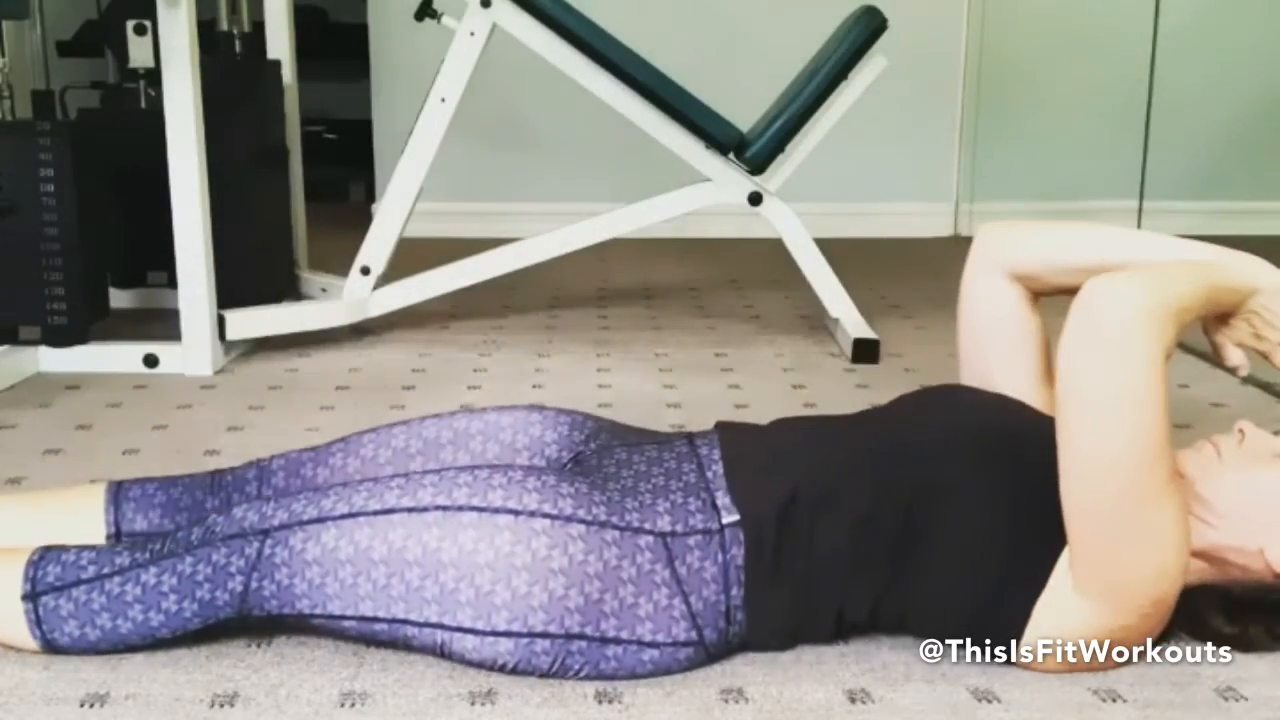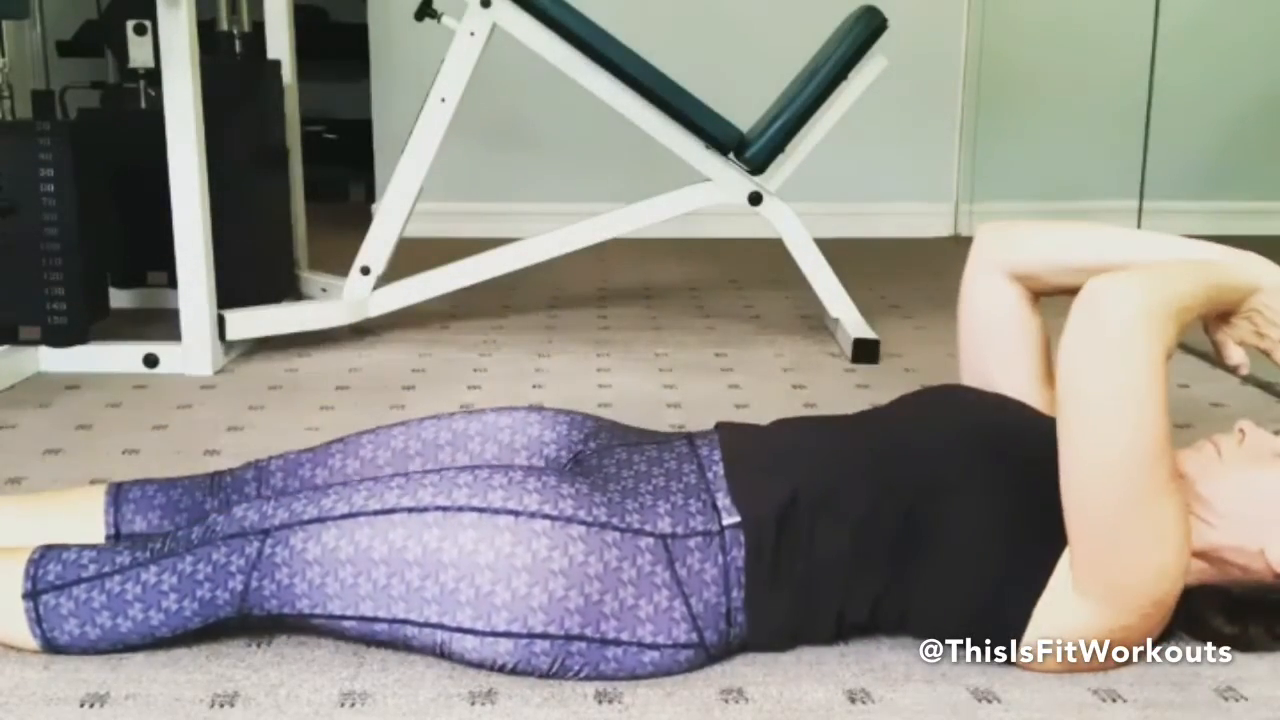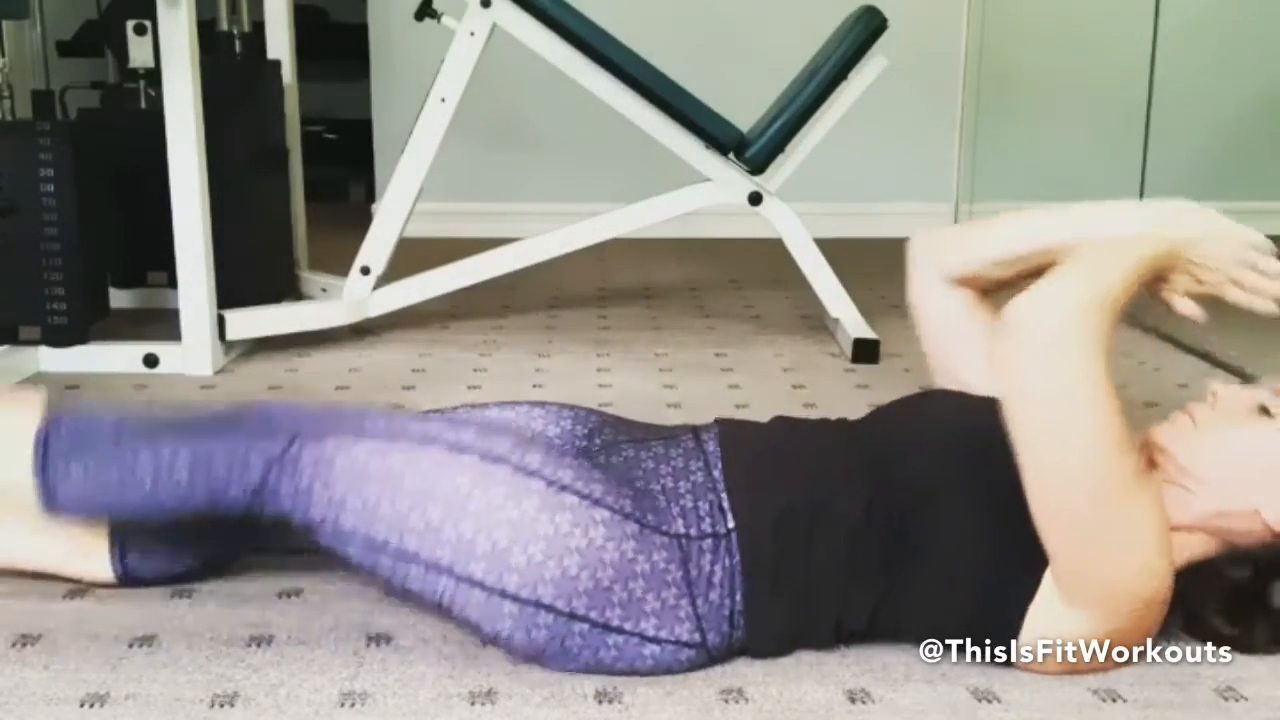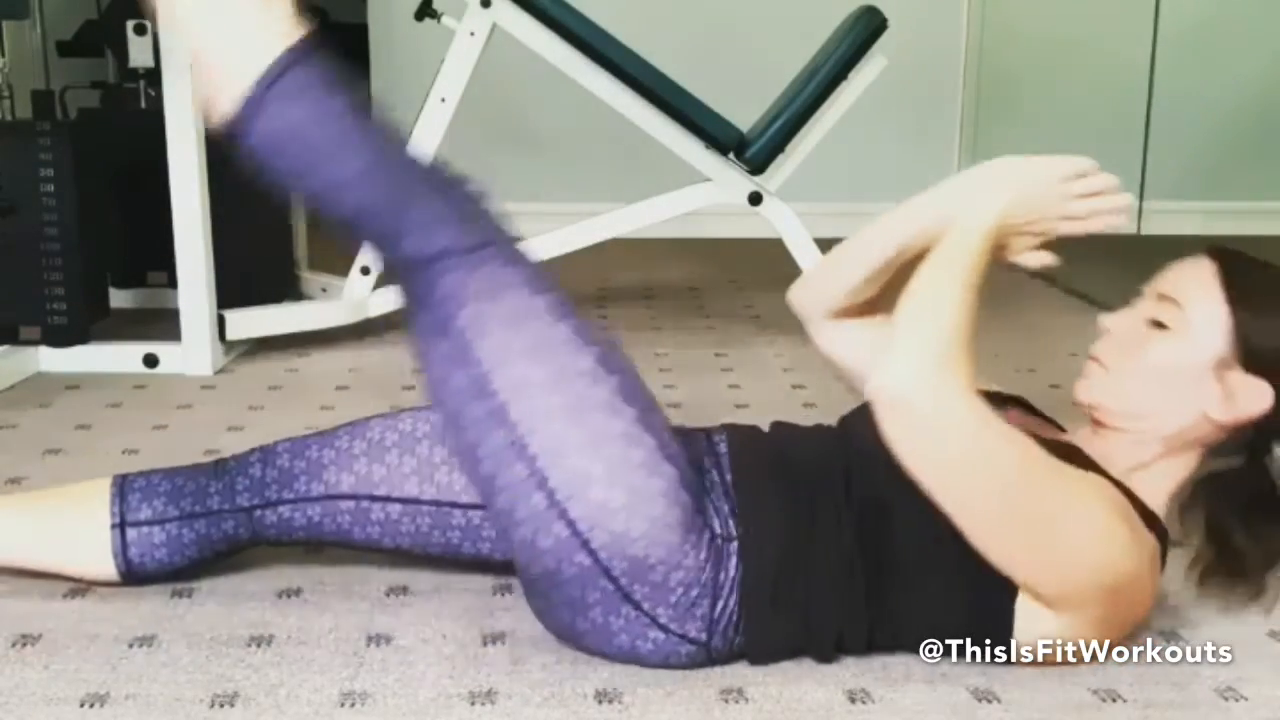
dt=0.3s
person 1, frame 1
left shoulder: (1126, 580)
right shoulder: (1064, 470)
left elbow: (1113, 321)
right elbow: (1000, 258)
left hip: (670, 570)
right hip: (662, 471)
left knee: (243, 560)
right knee: (243, 498)
person 1, frame 2
left shoulder: (1125, 582)
right shoulder: (1069, 472)
left elbow: (1115, 320)
right elbow: (999, 259)
left hip: (671, 574)
right hip: (661, 472)
left knee: (255, 557)
right knee: (247, 496)
person 1, frame 3
left shoulder: (1119, 576)
right shoulder: (1075, 479)
left elbow: (1050, 328)
right elbow: (940, 262)
left wrist: (1154, 241)
right wrist: (1152, 228)
left hip: (672, 576)
right hip: (668, 471)
left knee: (285, 456)
right knee: (286, 472)
person 1, frame 4
left shoulder: (1104, 552)
right shoulder: (1036, 445)
left elbow: (916, 404)
right elbow: (831, 309)
left wrist: (977, 223)
right wrist: (953, 208)
left hip: (667, 581)
right hip: (697, 498)
left knee: (445, 243)
right knee: (262, 485)
